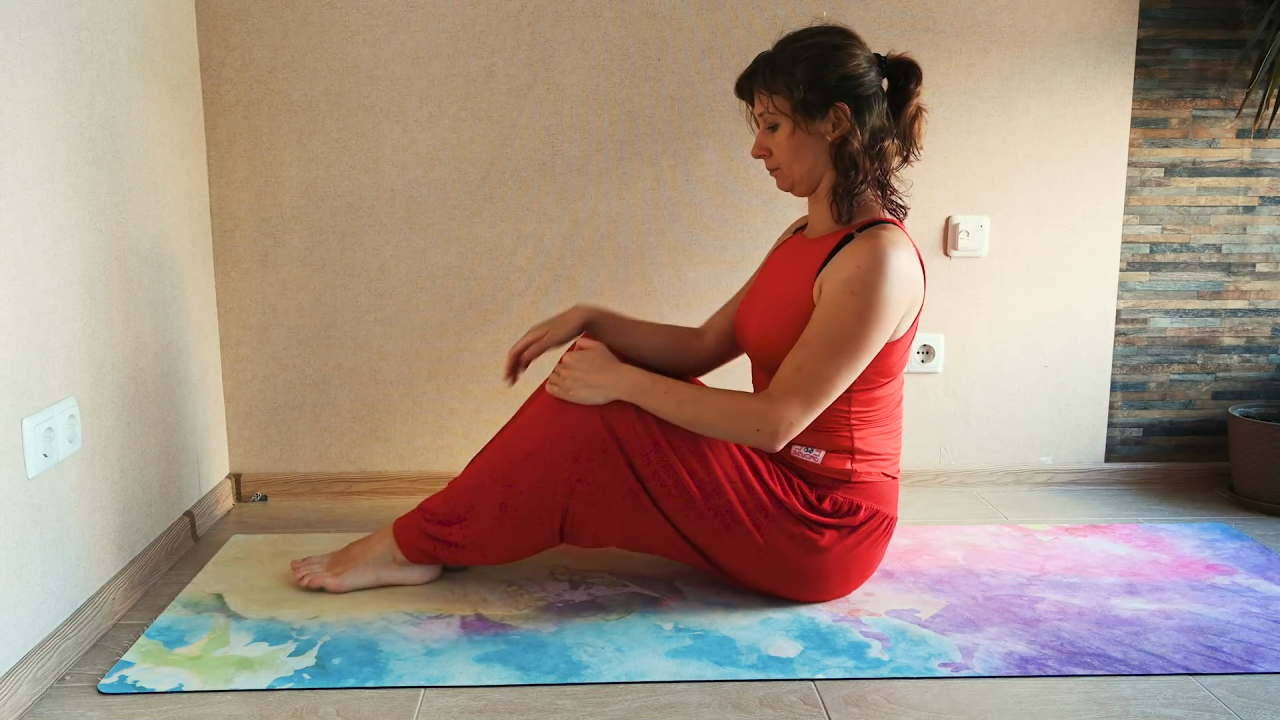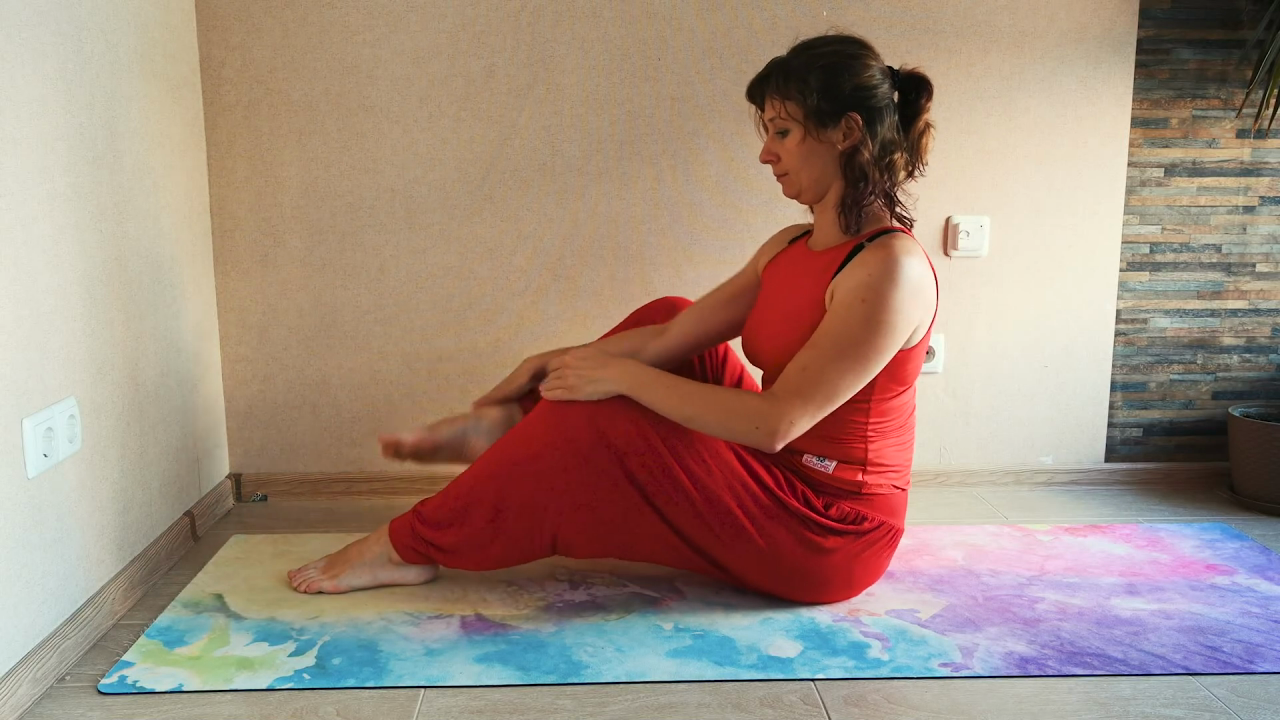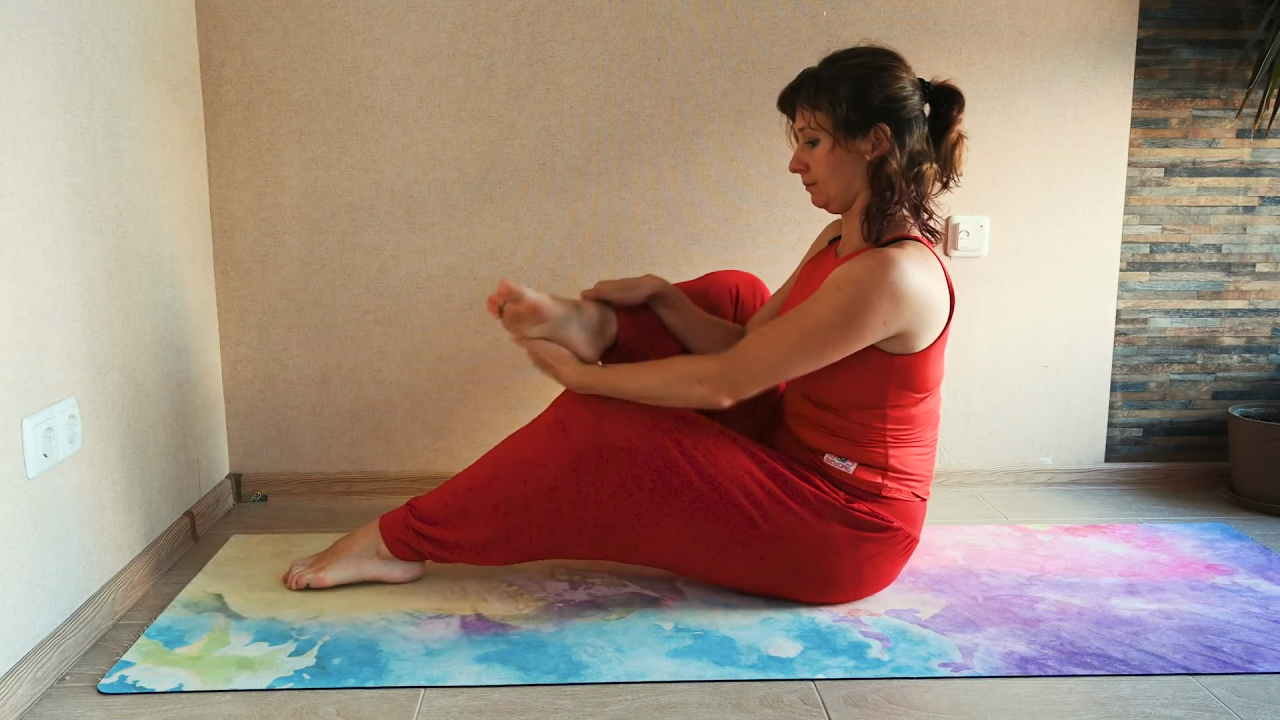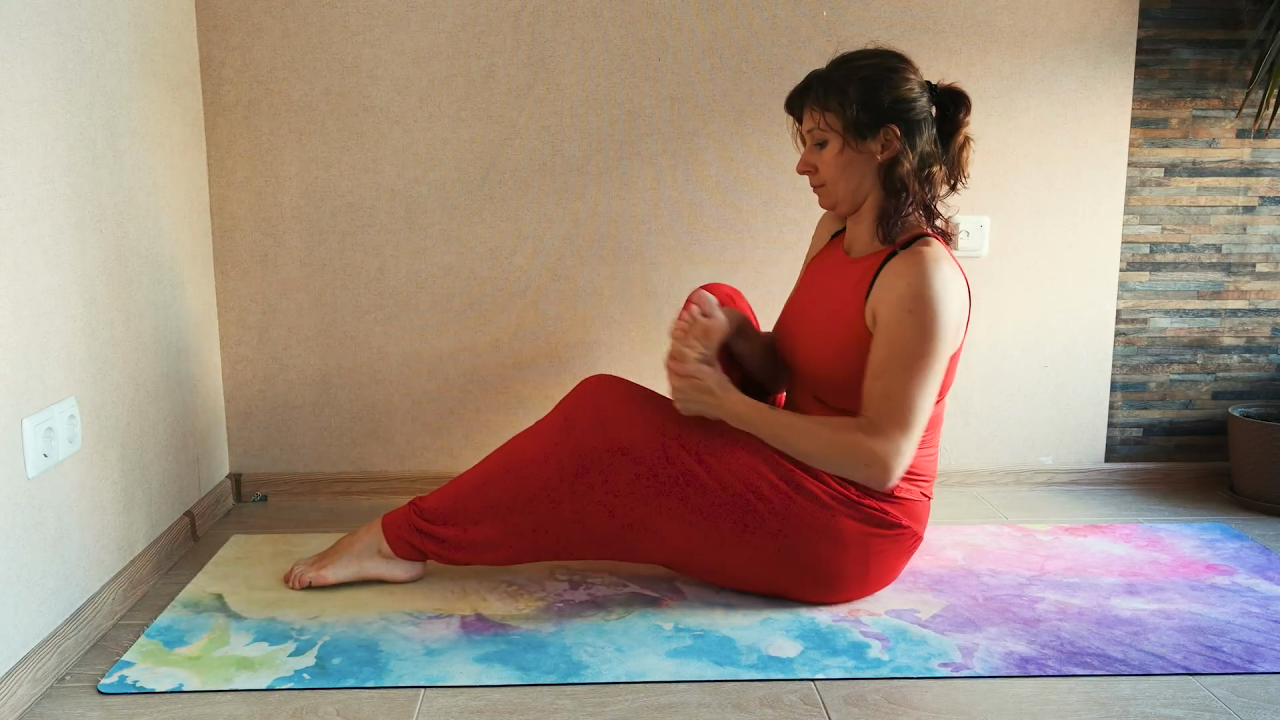
dt=0.4s
person 1, frame 1
left shoulder: (879, 259)
right shoulder: (801, 241)
left elbow: (775, 421)
right elbow: (701, 348)
left wrist: (622, 381)
right wrist: (590, 319)
left hip: (820, 534)
right hip: (778, 487)
left knee: (587, 417)
right knee: (607, 349)
left ankle: (412, 547)
right ankle: (445, 530)
person 1, frame 2
left shoulder: (890, 270)
right shoulder: (792, 247)
left elbow: (774, 423)
right elbow: (669, 342)
left wrist: (621, 376)
right wrist: (547, 368)
left hip: (824, 541)
right hip: (789, 486)
left knee: (588, 424)
right knee: (671, 320)
left ankle: (408, 547)
right ankle: (502, 431)
person 1, frame 3
left shoulder: (893, 274)
right shoulder: (840, 243)
left elbow: (726, 381)
right elbow: (741, 347)
left wrist: (584, 373)
right wrist: (661, 295)
left hip: (843, 541)
right hip: (805, 474)
left knee: (594, 430)
right knee: (730, 293)
left ankle: (399, 542)
person 1, frame 4
left shoulder: (921, 277)
right shoulder: (834, 234)
left elbow: (885, 457)
right elbow: (778, 371)
left wrist: (731, 404)
right wrist: (727, 337)
left hip: (847, 542)
right hip: (802, 479)
left knee: (603, 416)
right knee: (716, 303)
left ankle: (403, 541)
